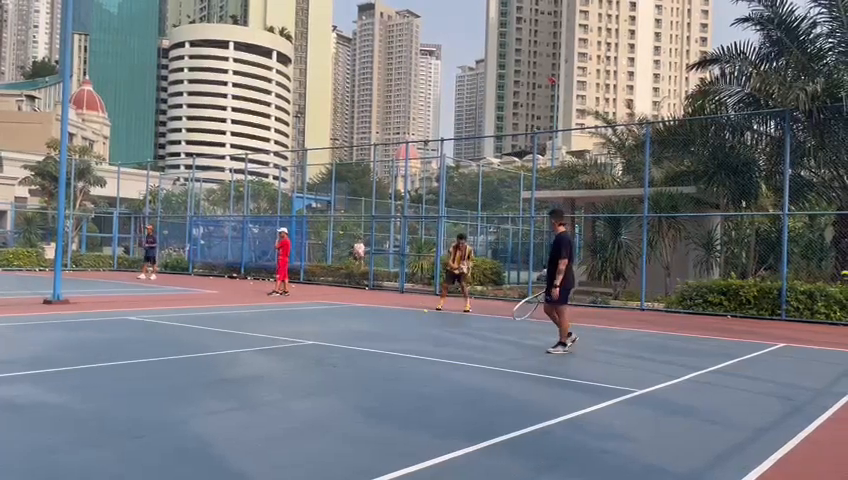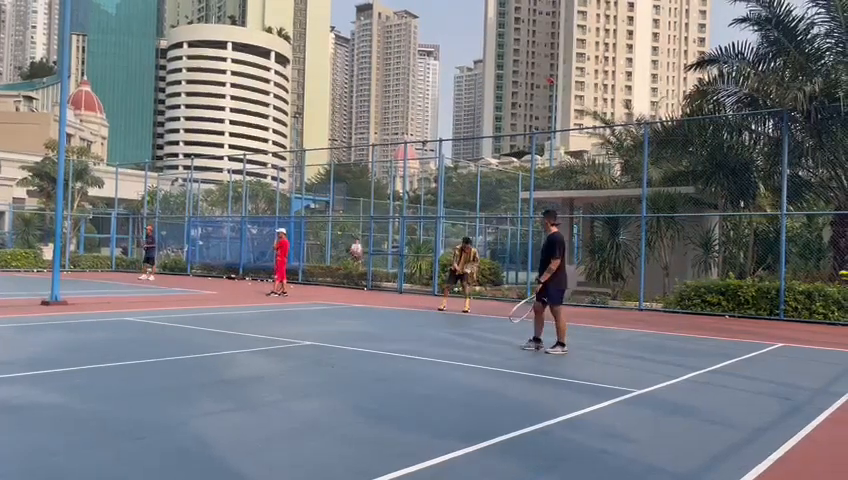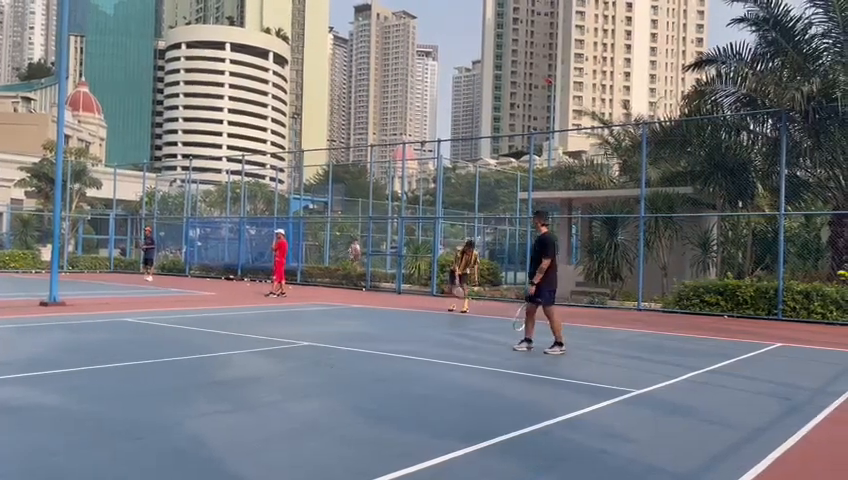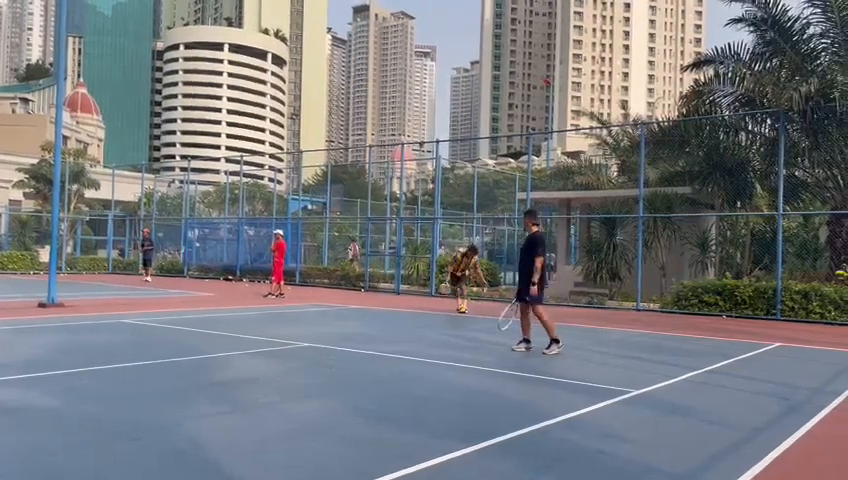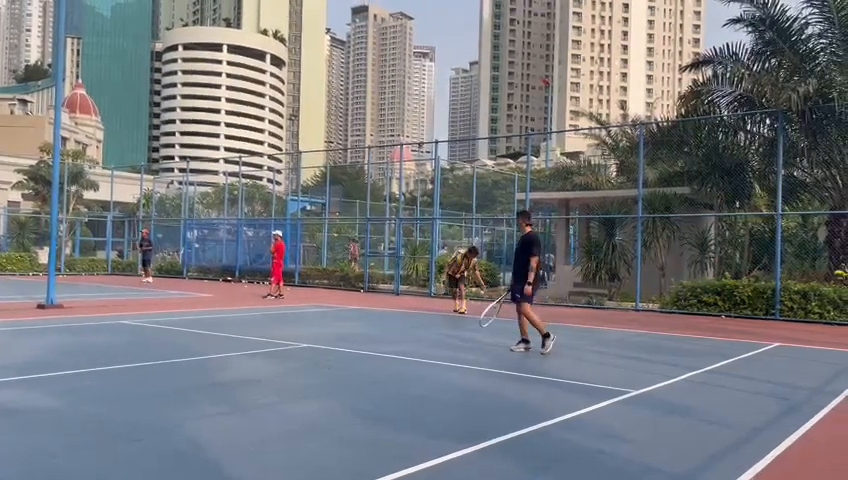
dt=0.2s
person 1, frame 1
left shoulder: (562, 238)
right shoulder: (561, 237)
left elbow: (563, 264)
left wrist: (556, 285)
right wrist: (553, 284)
left hip: (561, 283)
right hip: (557, 282)
left knee: (560, 312)
right knee: (548, 309)
left ankle: (563, 344)
right ankle: (568, 335)
person 1, frame 2
left shoulder: (556, 239)
right shoulder: (551, 238)
left elbow: (555, 264)
left wrist: (540, 281)
right wrist: (541, 280)
left hip: (554, 283)
right hip: (547, 283)
left knee: (557, 313)
right knee: (537, 309)
left ankle: (561, 345)
right ankle: (536, 340)
person 1, frame 3
left shoulder: (547, 239)
right shoulder: (540, 238)
left elbow: (545, 263)
left wrist: (533, 282)
left hip: (545, 284)
right hip: (538, 283)
left knee: (550, 313)
right knee: (529, 311)
left ankle: (559, 344)
right ankle: (528, 341)
person 1, frame 4
left shoulder: (537, 237)
right shoulder: (529, 237)
left elbow: (539, 262)
left wrist: (534, 283)
left hip: (534, 283)
right hip: (525, 282)
left knee: (538, 311)
right knee: (523, 311)
left ankle: (555, 341)
right ankle: (526, 341)
person 1, frame 5
left shoulder: (532, 238)
right shoulder: (523, 238)
left elbow: (533, 262)
left wrist: (529, 282)
right wrist: (514, 281)
left hip: (527, 282)
right hip: (519, 281)
left knee: (525, 310)
right knee: (519, 311)
left ankle: (546, 335)
right ankle: (525, 341)
